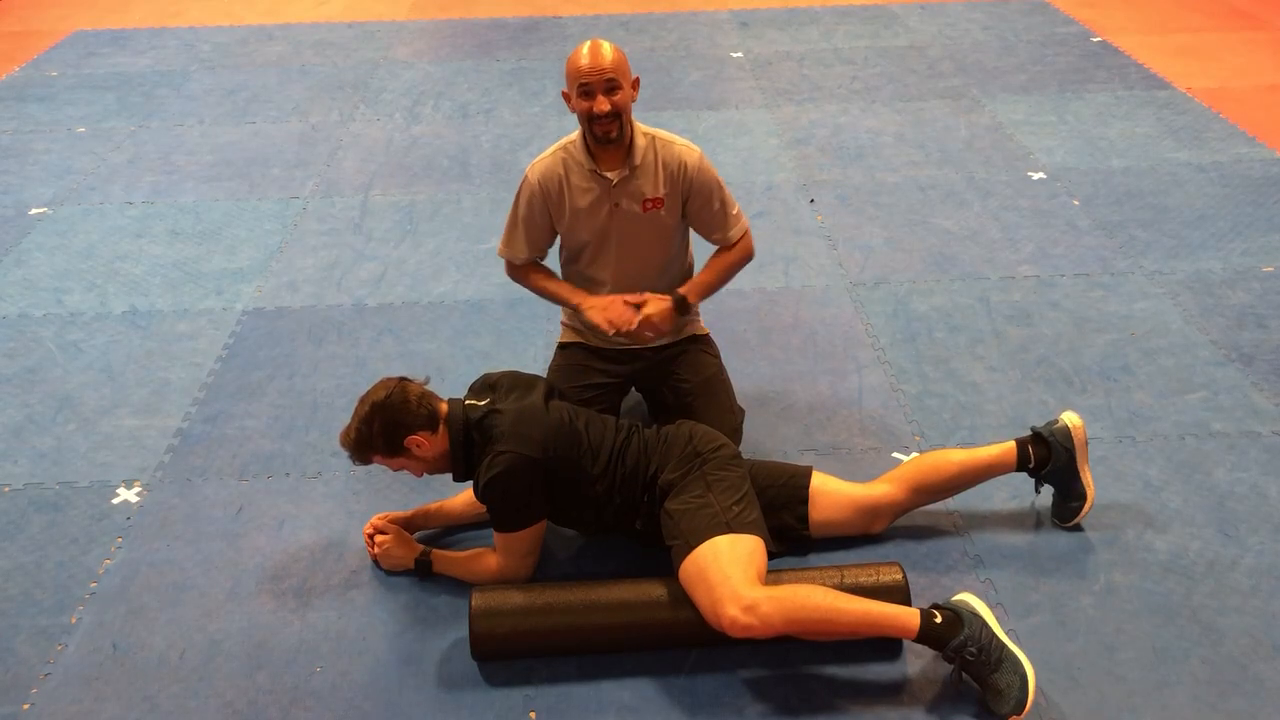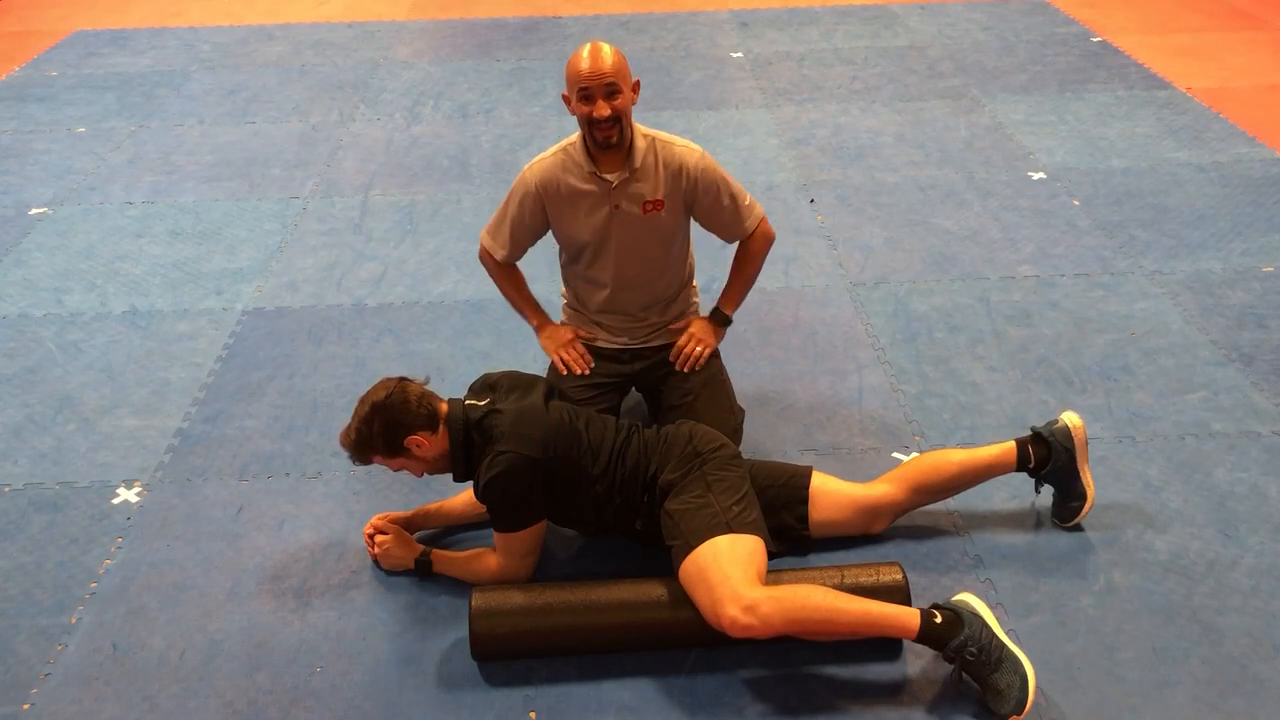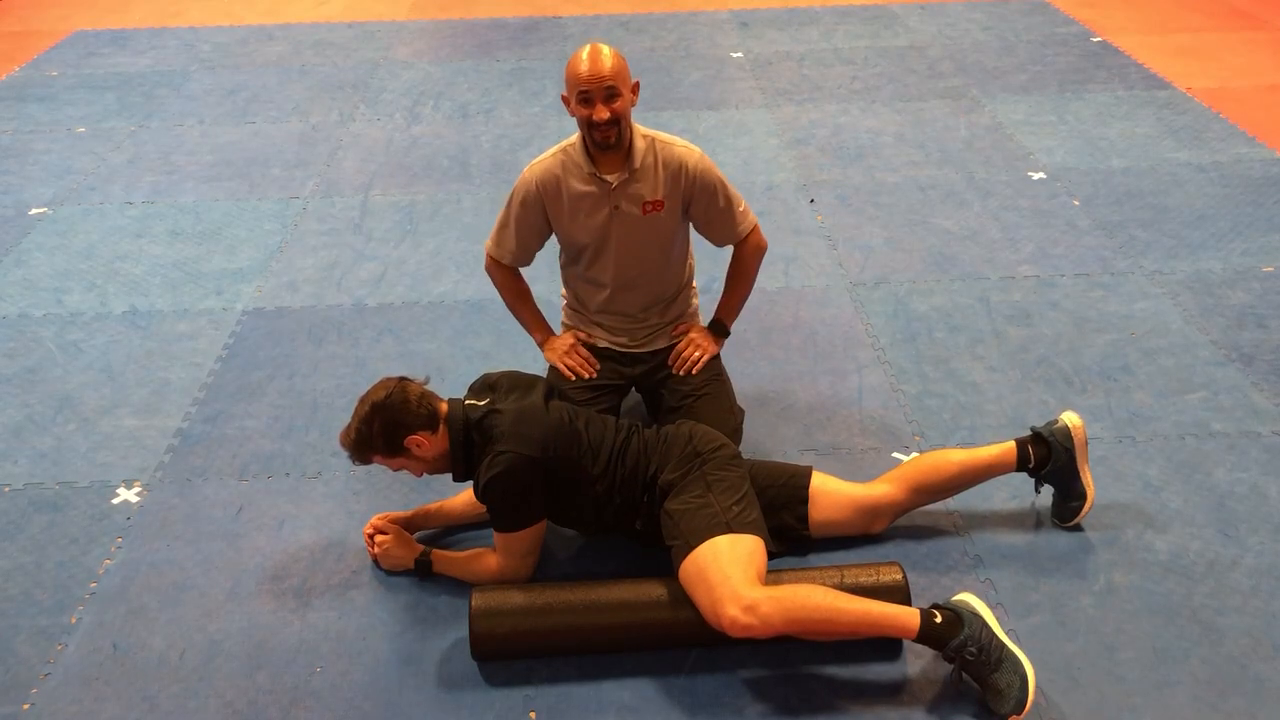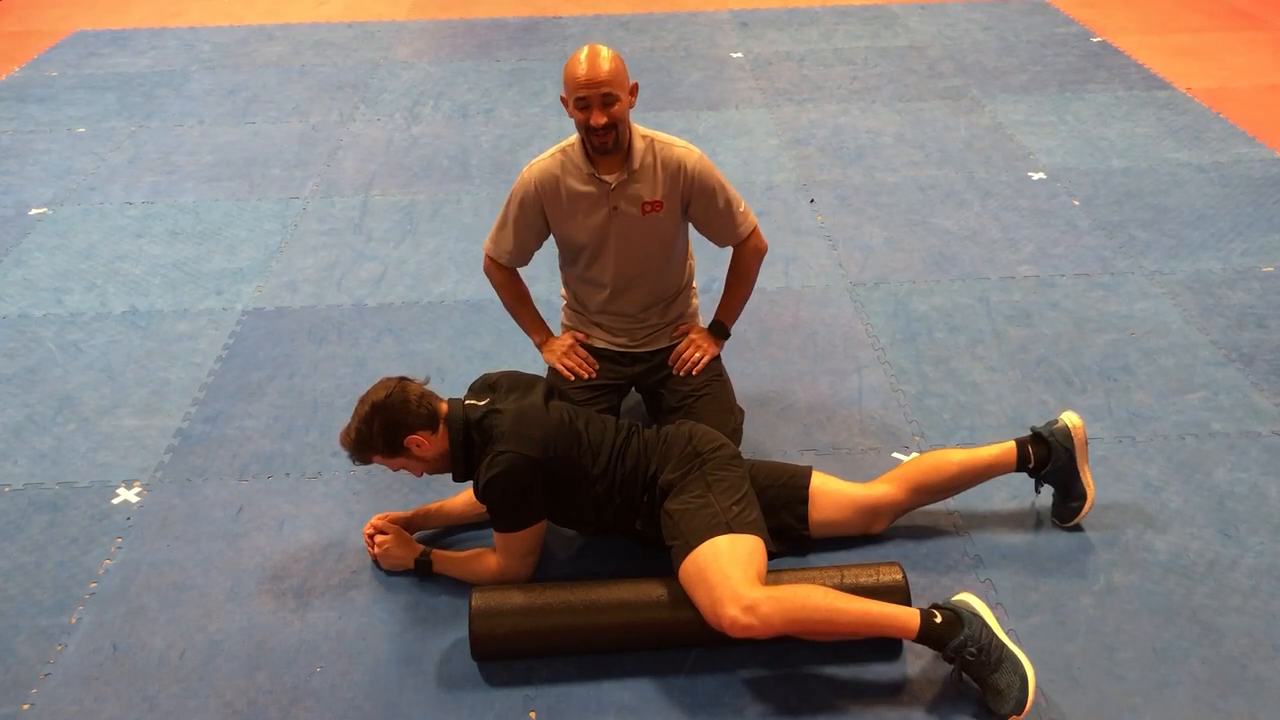
dt=0.2s
person 1, frame 1
left shoulder: (507, 455)
right shoulder: (485, 393)
left elbow: (513, 565)
left wrist: (418, 559)
right wrist: (414, 517)
left hip: (687, 477)
right hip: (692, 459)
left knee: (740, 611)
right knee: (878, 505)
left ankle: (943, 625)
right ankle: (1041, 448)
person 1, frame 2
left shoulder: (506, 456)
right shoulder: (485, 394)
left elbow: (513, 565)
left wrist: (418, 559)
right wrist: (414, 518)
left hip: (686, 478)
right hip: (692, 459)
left knee: (740, 611)
right knee: (878, 504)
left ankle: (942, 625)
right ankle: (1040, 449)
person 1, frame 3
left shoulder: (506, 456)
right shoulder: (485, 394)
left elbow: (513, 565)
left wrist: (418, 559)
right wrist: (414, 518)
left hip: (686, 477)
right hip: (691, 458)
left knee: (740, 611)
right knee: (877, 504)
left ankle: (942, 625)
right ankle: (1039, 449)
person 1, frame 4
left shoulder: (506, 455)
right shoulder: (485, 393)
left elbow: (513, 565)
left wrist: (418, 559)
right wrist: (414, 517)
left hip: (686, 477)
right hip: (691, 459)
left knee: (740, 611)
right knee: (878, 504)
left ankle: (942, 625)
right ankle: (1039, 449)
person 2, frame 1
left shoulder: (682, 160)
right shoulder: (546, 175)
left elbow: (739, 246)
right elbow: (520, 265)
left wrist: (680, 301)
right wrist: (585, 303)
left hip: (674, 334)
right hip: (588, 339)
left ankle: (654, 392)
right ankle: (624, 391)
person 2, frame 2
left shoulder: (684, 162)
right shoulder: (544, 176)
left elbow: (759, 234)
right elbow: (493, 254)
left wrist: (718, 318)
right wrist: (544, 327)
left hip: (672, 336)
right hip: (589, 340)
left ankle: (654, 393)
right ankle: (625, 391)
person 2, frame 3
left shoulder: (684, 163)
right shoulder: (543, 178)
left elbow: (751, 243)
right elbow: (500, 263)
left wrist: (718, 329)
right wrist: (545, 338)
left hip: (673, 338)
right hip: (589, 342)
left ankle: (652, 394)
right ankle: (624, 393)
person 2, frame 4
left shoulder: (682, 163)
right shoulder: (542, 178)
left elbow: (751, 245)
right elbow: (498, 264)
left wrist: (718, 331)
right wrist: (543, 339)
left hip: (673, 338)
right hip: (589, 342)
left ankle: (653, 394)
right ankle: (624, 393)
